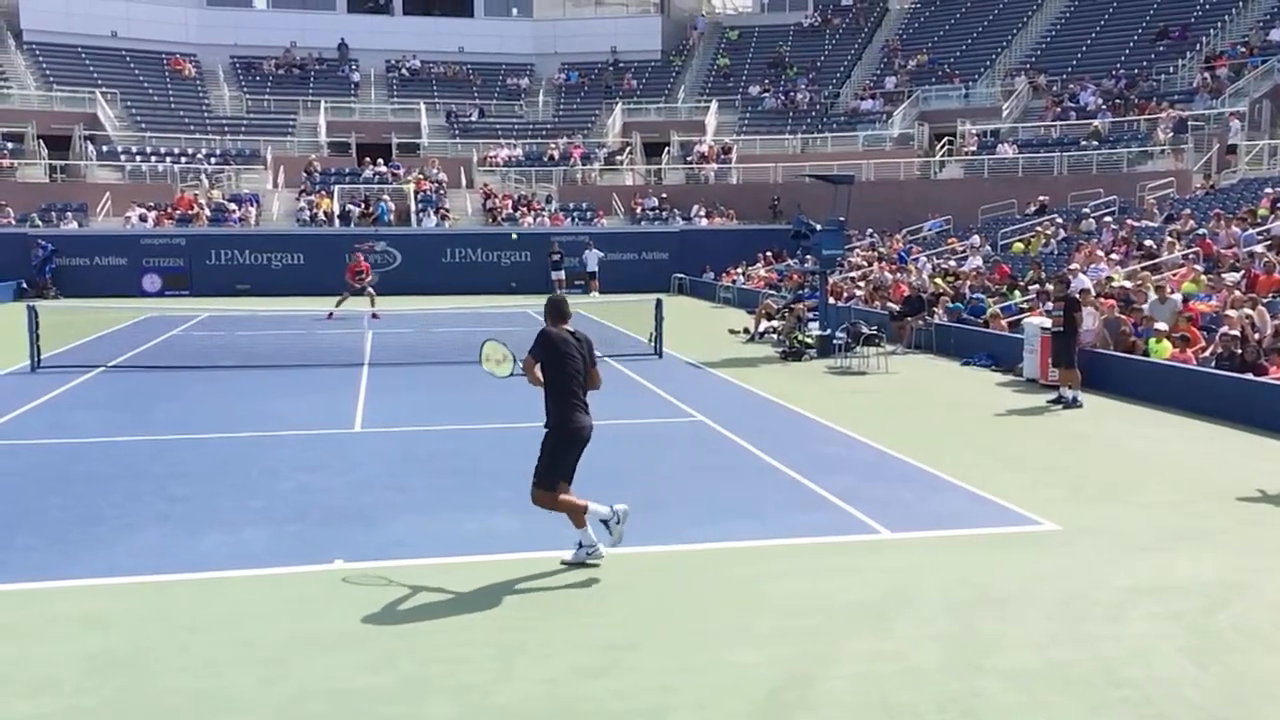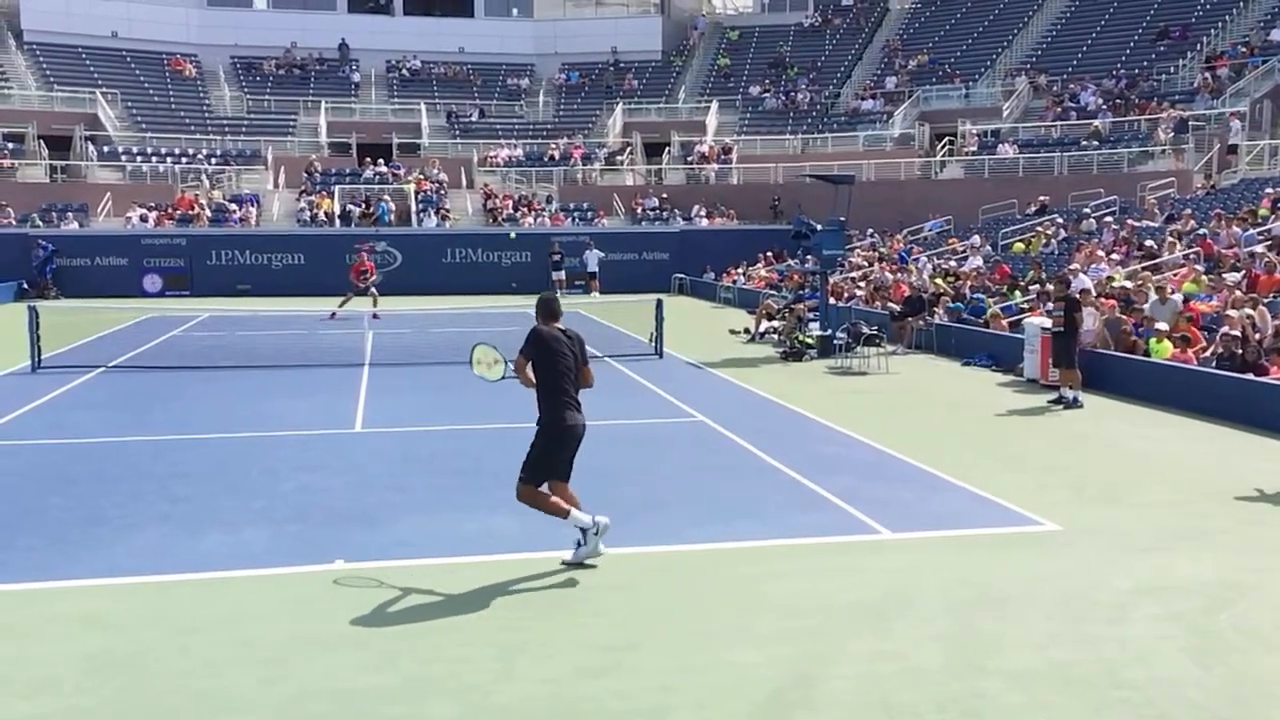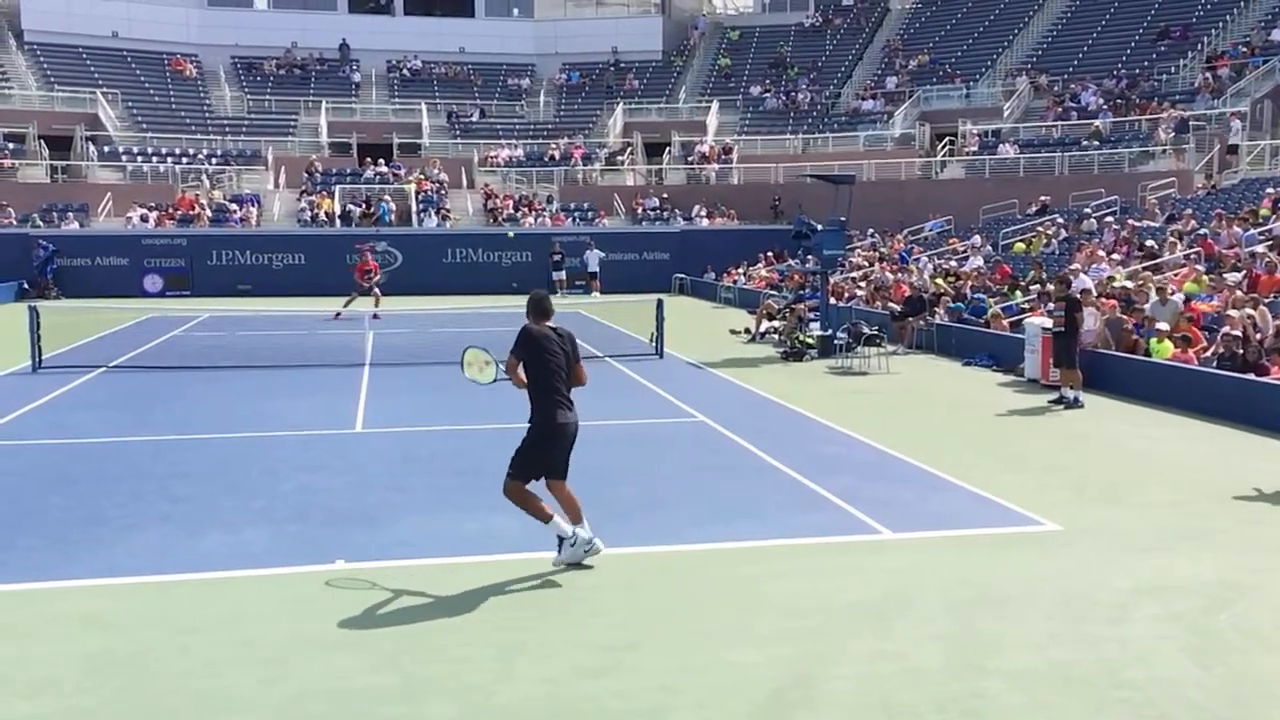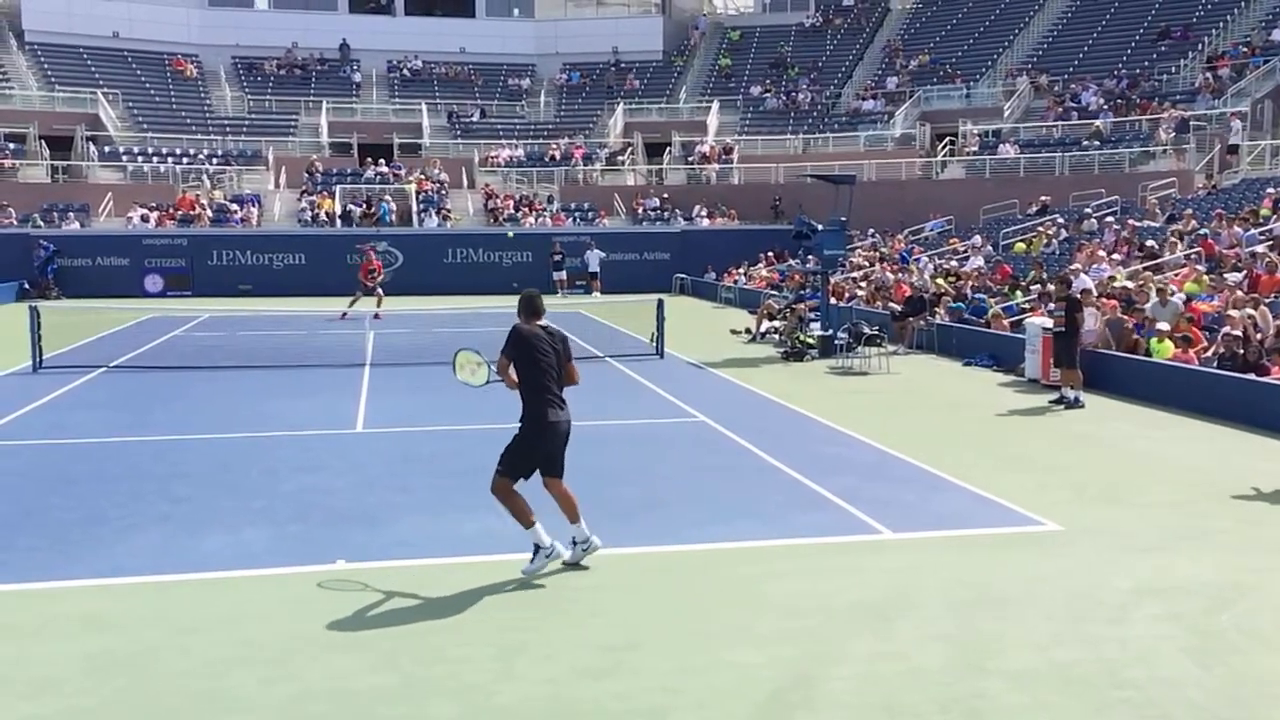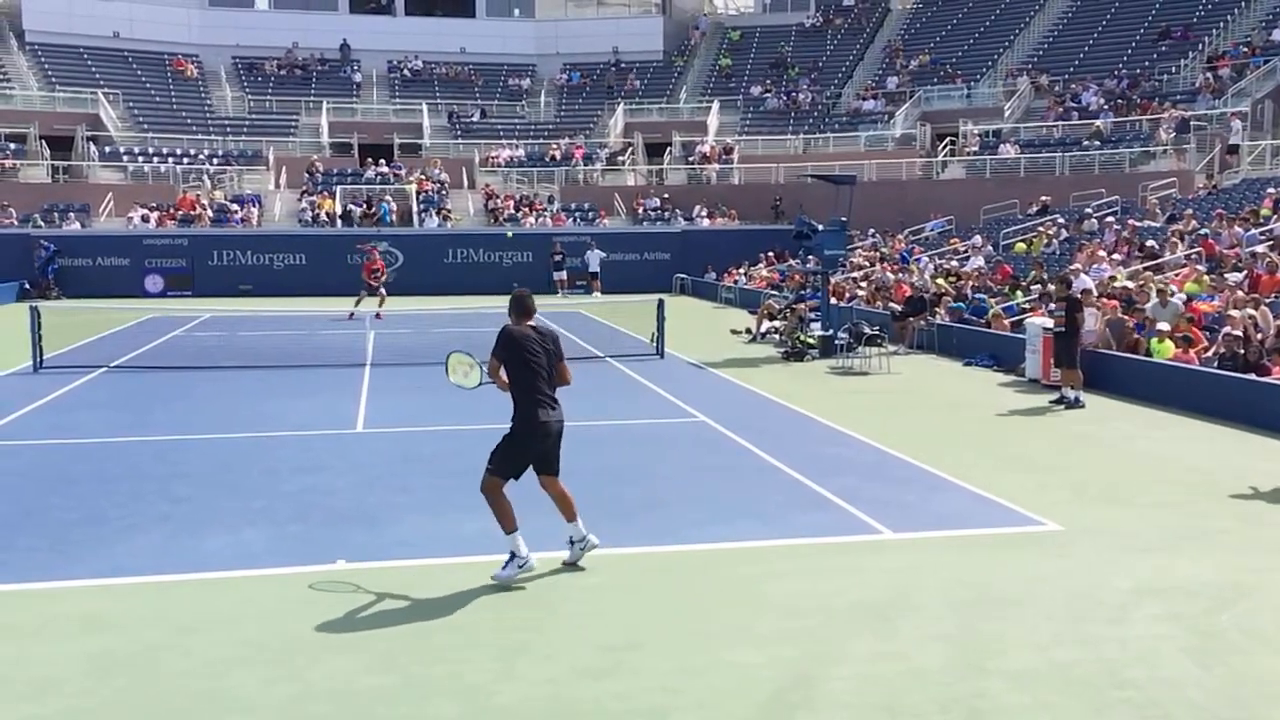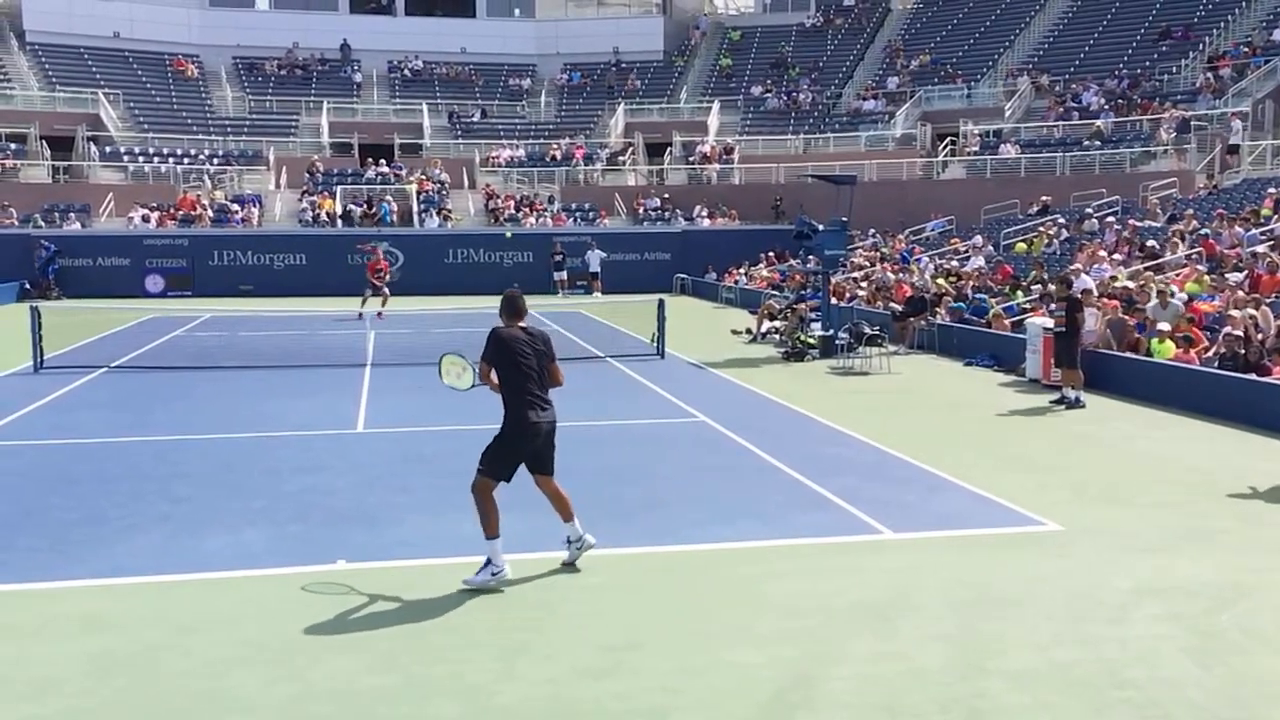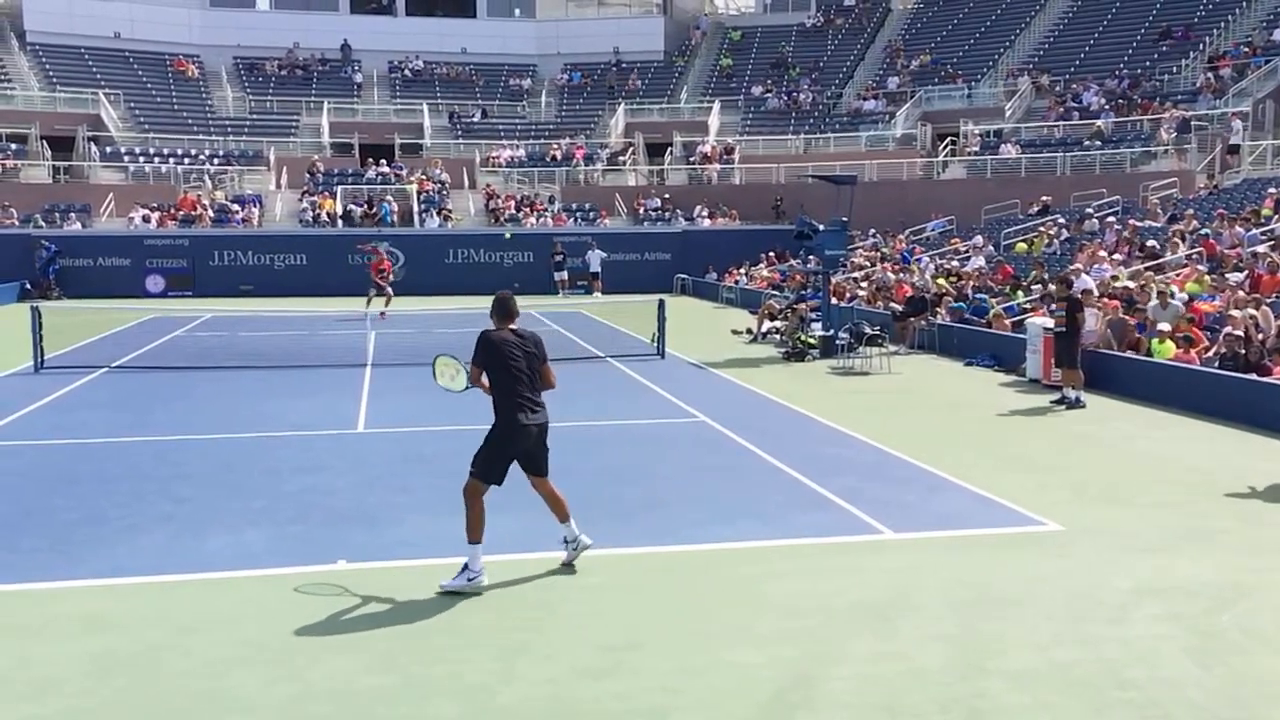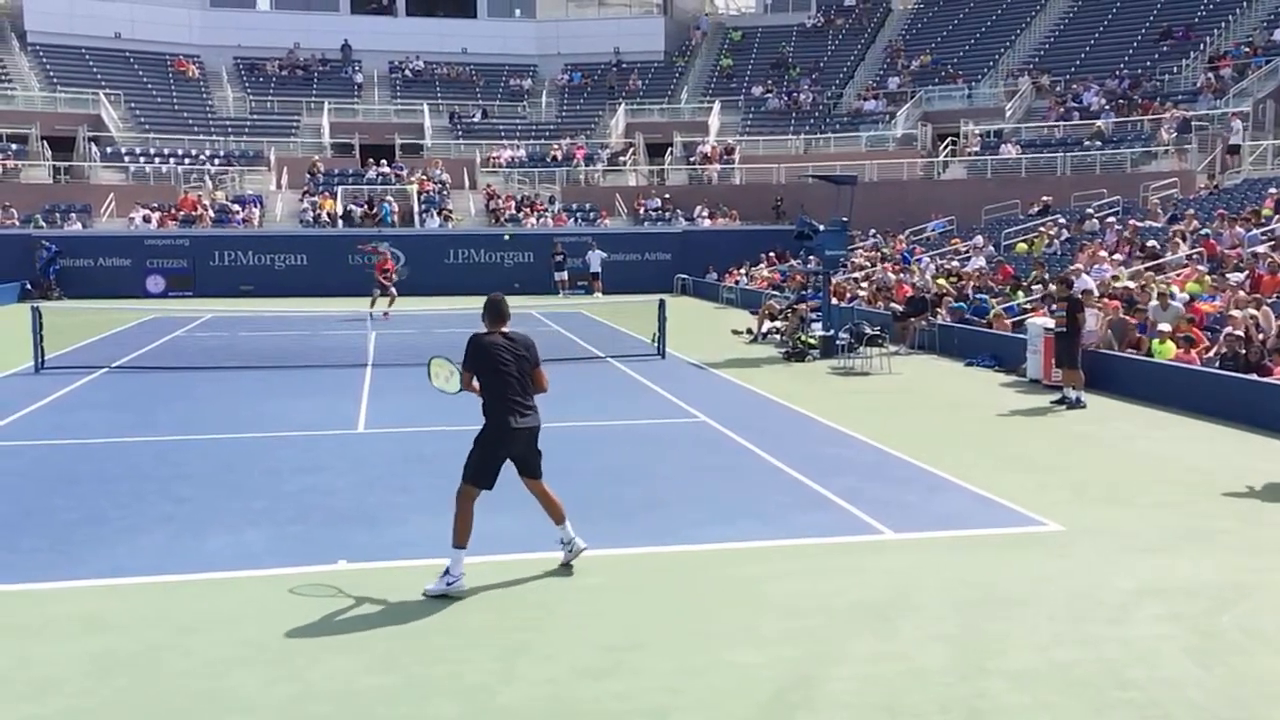
dt=0.2s
person 1, frame 1
left shoulder: (547, 336)
right shoulder: (584, 340)
left elbow: (528, 368)
right elbow: (595, 383)
left wrist: (540, 380)
left hip: (565, 427)
right hip: (581, 424)
left knee: (542, 496)
right knee: (559, 489)
left ankle: (608, 514)
right ankle: (590, 545)
person 1, frame 2
left shoulder: (538, 334)
right shoulder: (576, 338)
left elbow: (519, 368)
right elbow: (587, 380)
left wrist: (532, 381)
left hip: (556, 425)
right hip: (575, 422)
left knee: (526, 491)
right knee: (558, 487)
left ankle: (589, 524)
right ankle: (589, 543)
person 1, frame 3
left shoulder: (529, 333)
right shoulder: (567, 336)
left elbow: (510, 369)
right elbow: (580, 379)
left wrist: (523, 381)
left hip: (548, 423)
right hip: (568, 421)
left knee: (513, 488)
right knee: (557, 484)
left ankle: (567, 534)
right ankle: (586, 541)
person 1, frame 4
left shoulder: (519, 332)
right shoulder: (559, 336)
left elbow: (502, 369)
right elbow: (573, 378)
left wrist: (514, 380)
left hip: (539, 422)
right hip: (561, 419)
left knee: (501, 485)
right knee: (554, 483)
left ankle: (545, 545)
right ankle: (583, 539)
person 1, frame 5
left shoulder: (509, 333)
right shoulder: (550, 336)
left elbow: (493, 372)
right elbow: (565, 378)
left wrist: (505, 382)
left hip: (530, 422)
right hip: (554, 419)
left knee: (491, 485)
right knee: (550, 482)
left ankle: (520, 555)
right ankle: (581, 538)
person 1, frame 6
left shoulder: (499, 335)
right shoulder: (542, 337)
left elbow: (484, 375)
right elbow: (557, 379)
left wrist: (499, 384)
left hip: (521, 423)
right hip: (547, 420)
left knee: (481, 486)
right knee: (546, 481)
left ankle: (496, 564)
right ankle: (577, 538)
person 1, frame 7
left shoulder: (488, 338)
right shoulder: (534, 339)
left elbow: (474, 379)
right elbow: (550, 382)
left hip: (511, 424)
right hip: (539, 421)
left knee: (473, 490)
right knee: (542, 482)
left ankle: (474, 569)
right ankle: (574, 539)
person 1, frame 8
left shoulder: (478, 342)
right shoulder: (526, 342)
left elbow: (466, 383)
right elbow: (542, 386)
left hip: (500, 427)
right hip: (530, 424)
left knee: (465, 496)
right knee: (536, 485)
left ankle: (454, 574)
right ankle: (571, 540)
